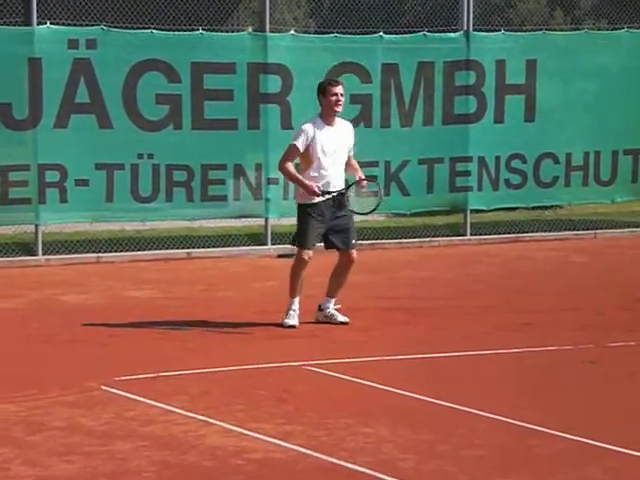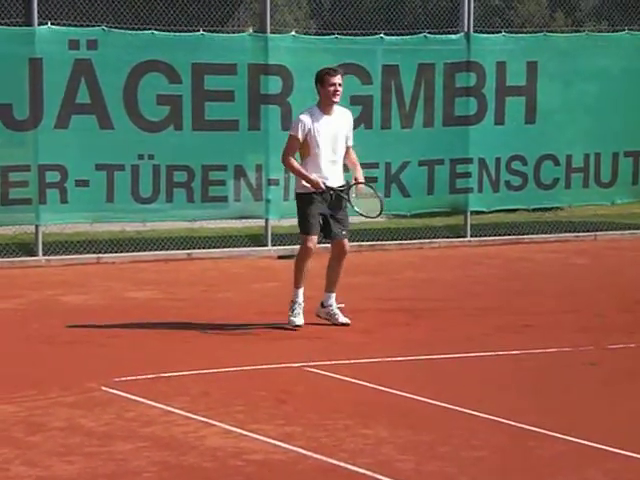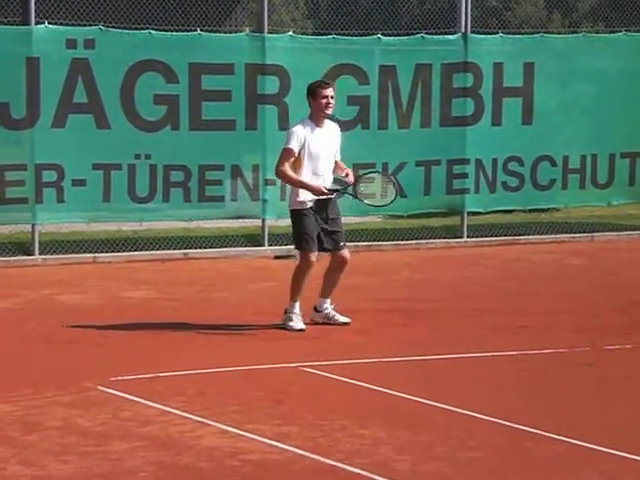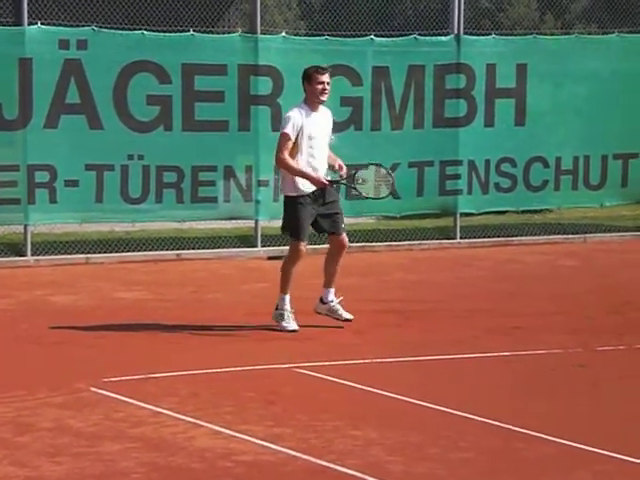
dt=0.2s
person 1, frame 1
left shoulder: (347, 128)
right shoulder: (307, 130)
right elbow: (284, 164)
left wrist: (358, 172)
right wrist: (304, 184)
left hip: (338, 201)
right hip: (311, 203)
left knee: (349, 257)
right knee: (304, 256)
left ankle: (326, 308)
right ankle: (293, 308)
person 1, frame 2
left shoulder: (346, 116)
right shoulder: (305, 120)
right elbow: (287, 157)
left wrist: (356, 169)
right wrist: (309, 178)
left hip: (336, 191)
right hip: (310, 192)
left knee: (342, 247)
right knee: (308, 245)
left ankle: (327, 305)
right ankle: (296, 302)
person 1, frame 3
left shoulder: (334, 129)
right shoulder: (298, 132)
right elbow: (281, 170)
left wrist: (344, 171)
right wrist: (309, 186)
left hip: (327, 202)
right hip: (303, 205)
left knee: (342, 257)
right knee: (308, 259)
left ankle: (321, 308)
right ankle: (292, 311)
person 1, frame 4
left shoulder: (327, 115)
right shoulder: (294, 116)
right elbow: (281, 157)
left wrist: (335, 161)
right wrist: (309, 176)
left hip: (323, 189)
right hip: (298, 191)
left knee: (340, 242)
right knee: (298, 249)
left ankle: (327, 300)
right ankle: (283, 308)
